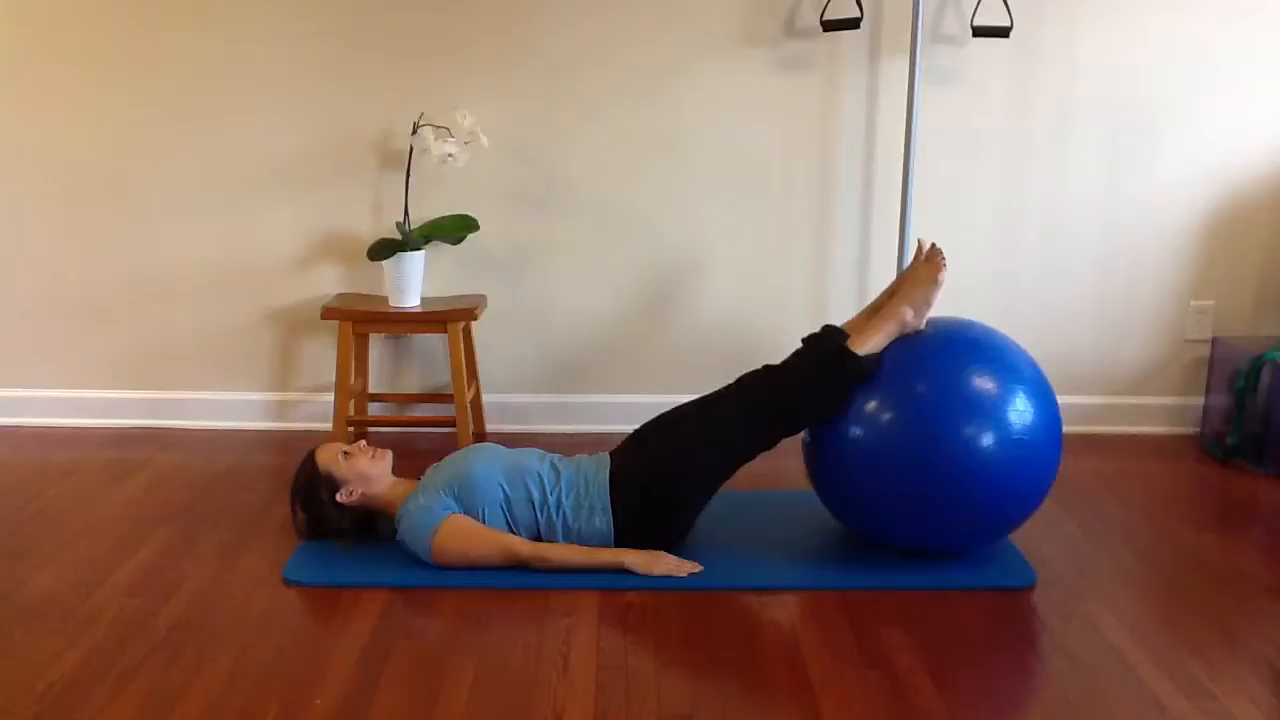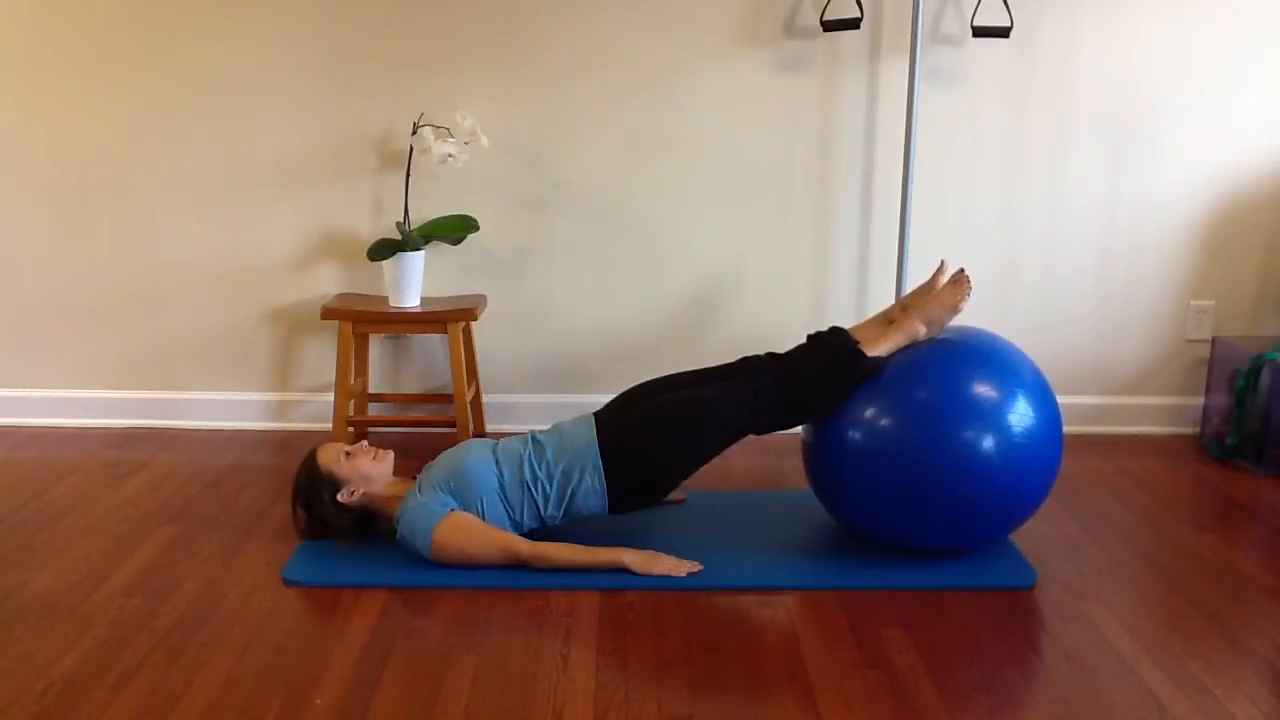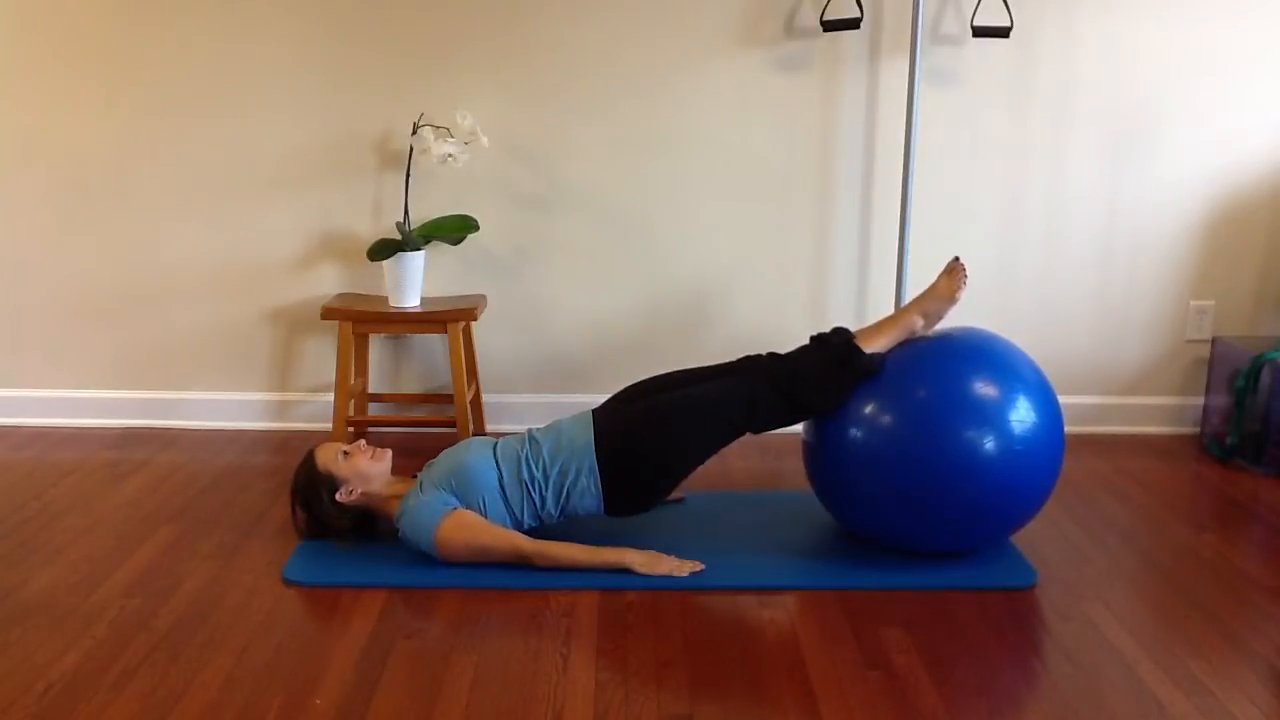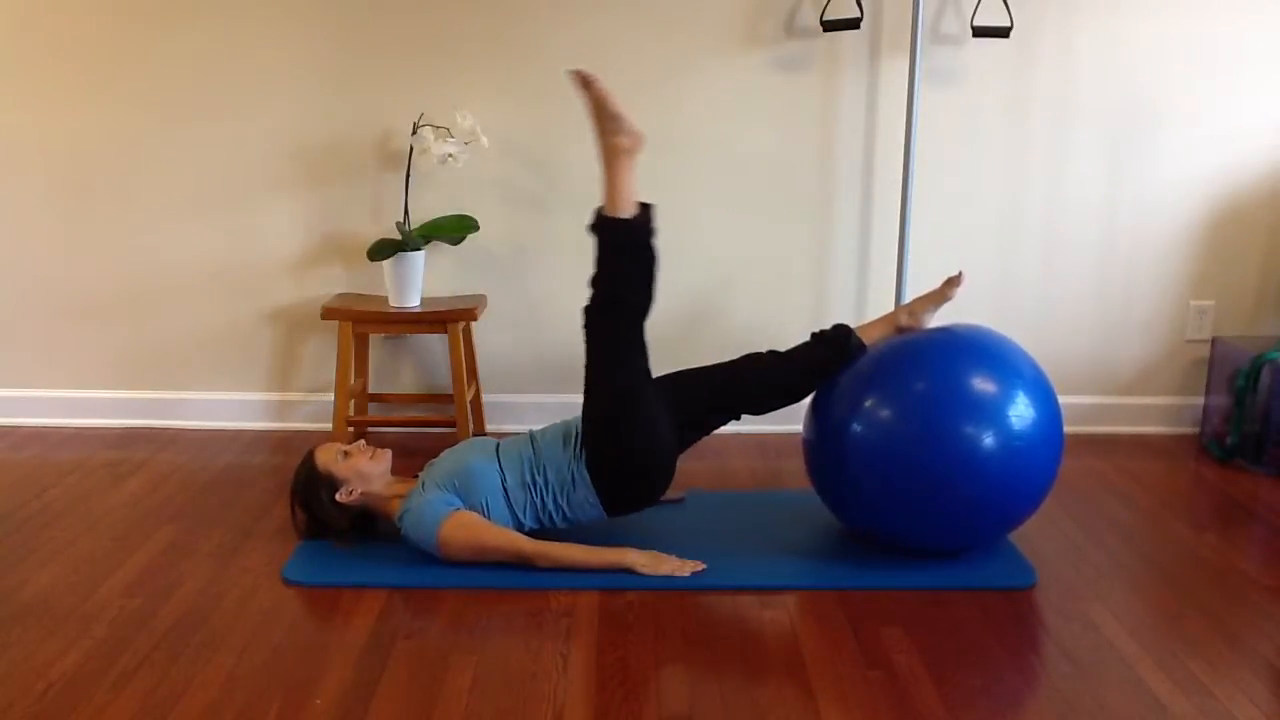
dt=1s
person 1, frame 1
left shoulder: (431, 486)
right shoulder: (418, 527)
right elbow: (524, 554)
right wrist: (629, 557)
left hip: (611, 472)
right hip: (626, 512)
left knee: (754, 396)
right knee: (758, 410)
left ankle: (885, 319)
right ankle: (891, 322)
person 1, frame 2
left shoulder: (426, 486)
right shoulder: (418, 524)
right elbow: (523, 554)
left wrist: (647, 487)
right wrist: (628, 558)
left hip: (601, 437)
right hip: (609, 468)
left knee: (755, 375)
right knee: (757, 400)
left ankle: (895, 324)
right ankle: (905, 332)
person 1, frame 3
left shoulder: (426, 483)
right shoulder: (417, 521)
right elbow: (525, 551)
left wrist: (649, 481)
right wrist: (628, 558)
left hip: (599, 435)
right hip: (609, 470)
left knee: (753, 374)
right knee: (751, 400)
left ankle: (900, 326)
right ankle: (906, 326)
person 1, frame 4
left shoulder: (426, 485)
right shoulder: (419, 521)
right elbow: (528, 553)
left wrist: (641, 479)
right wrist: (631, 559)
left hip: (597, 456)
right hip: (612, 475)
left knee: (750, 381)
right knee: (614, 323)
left ankle: (892, 325)
